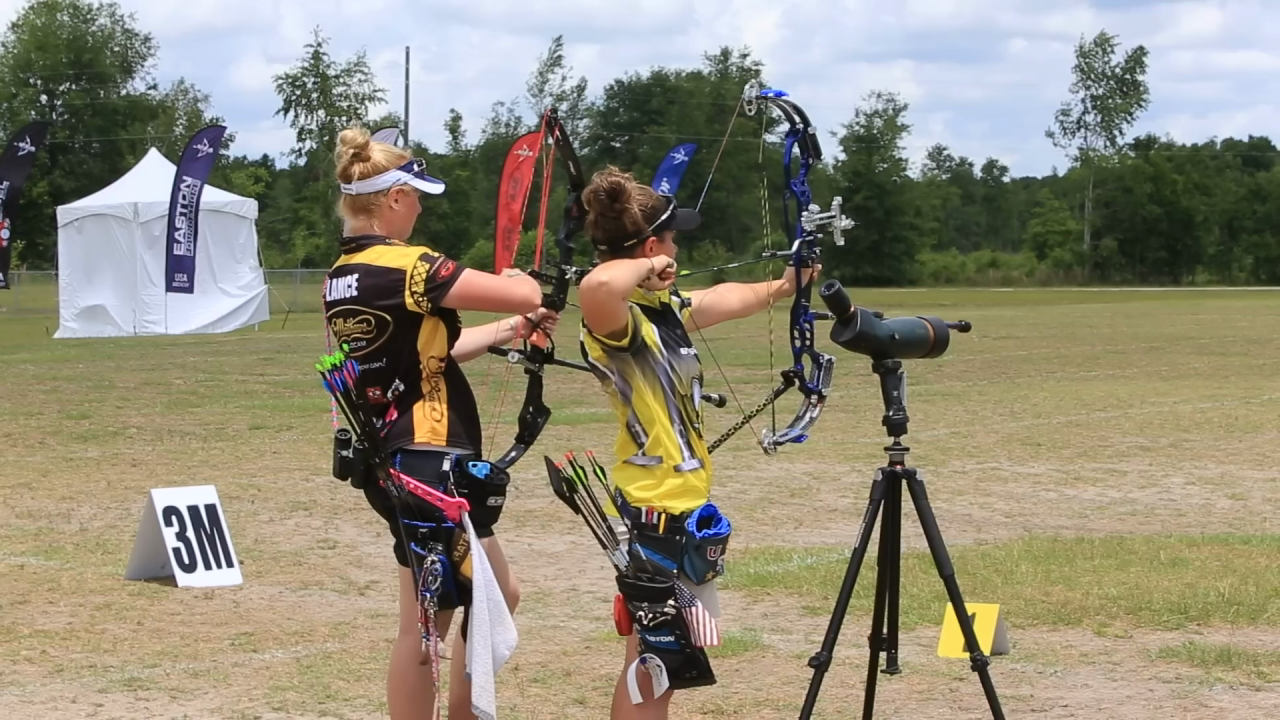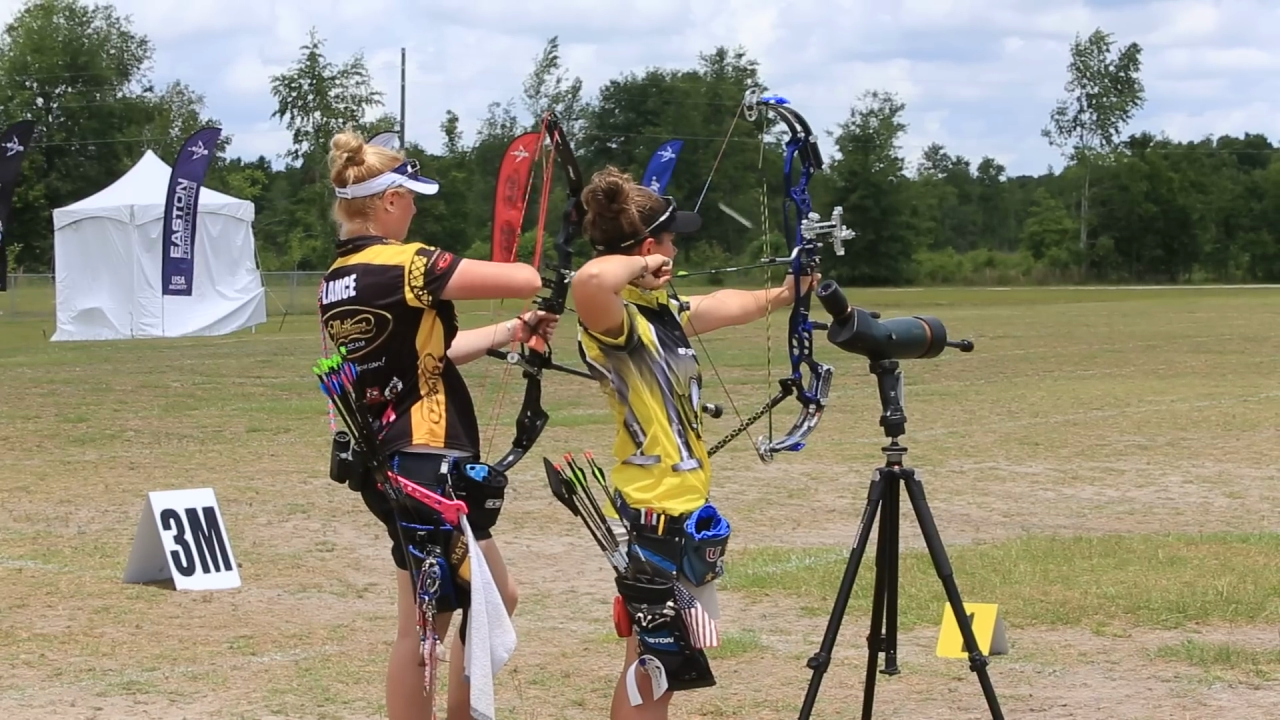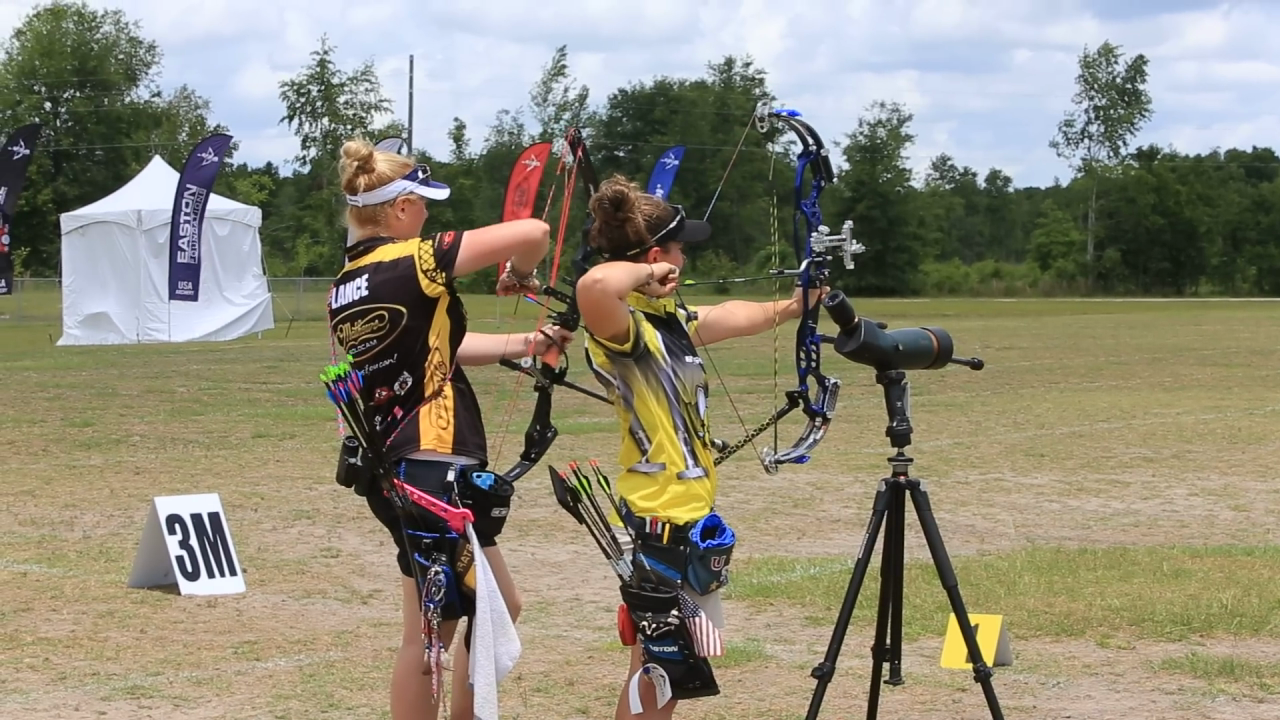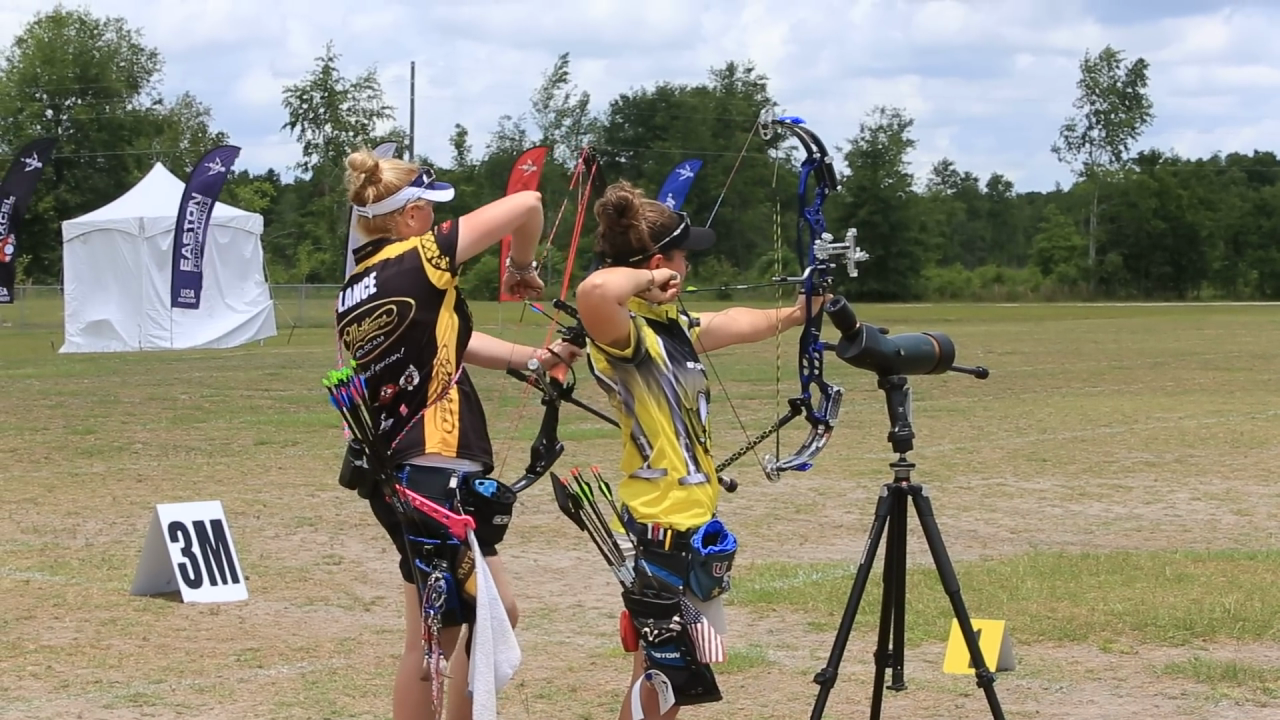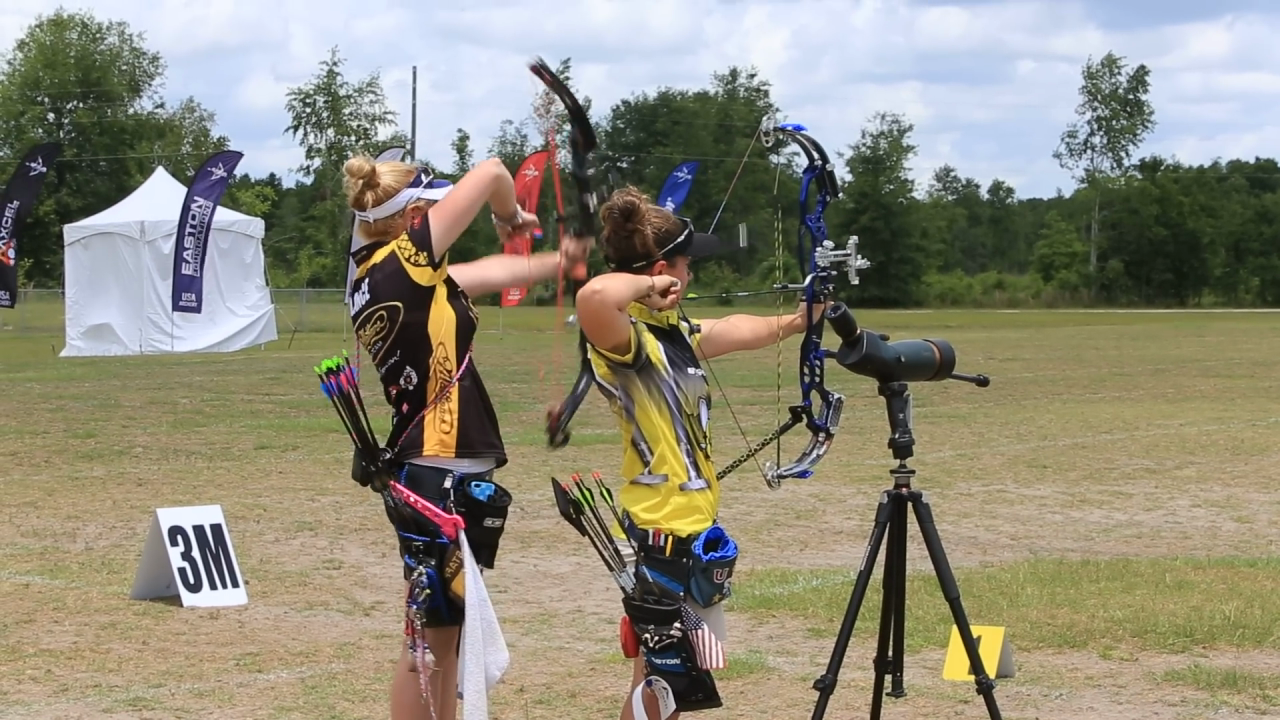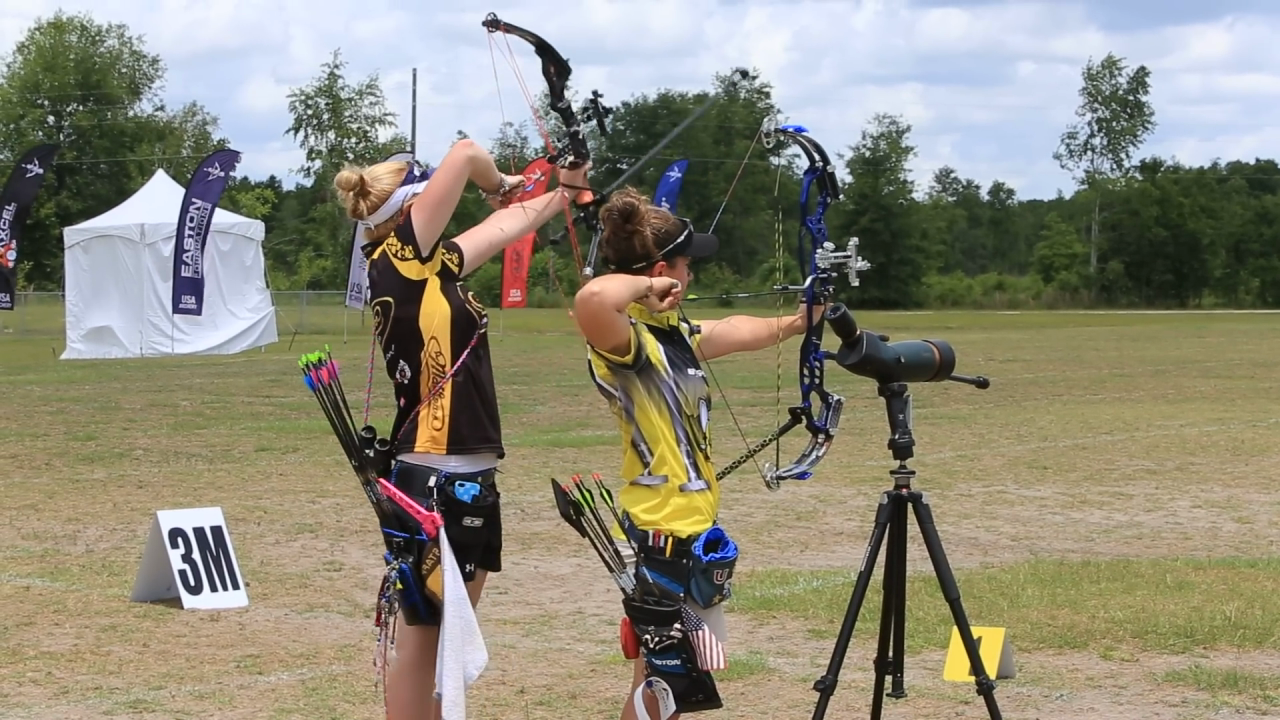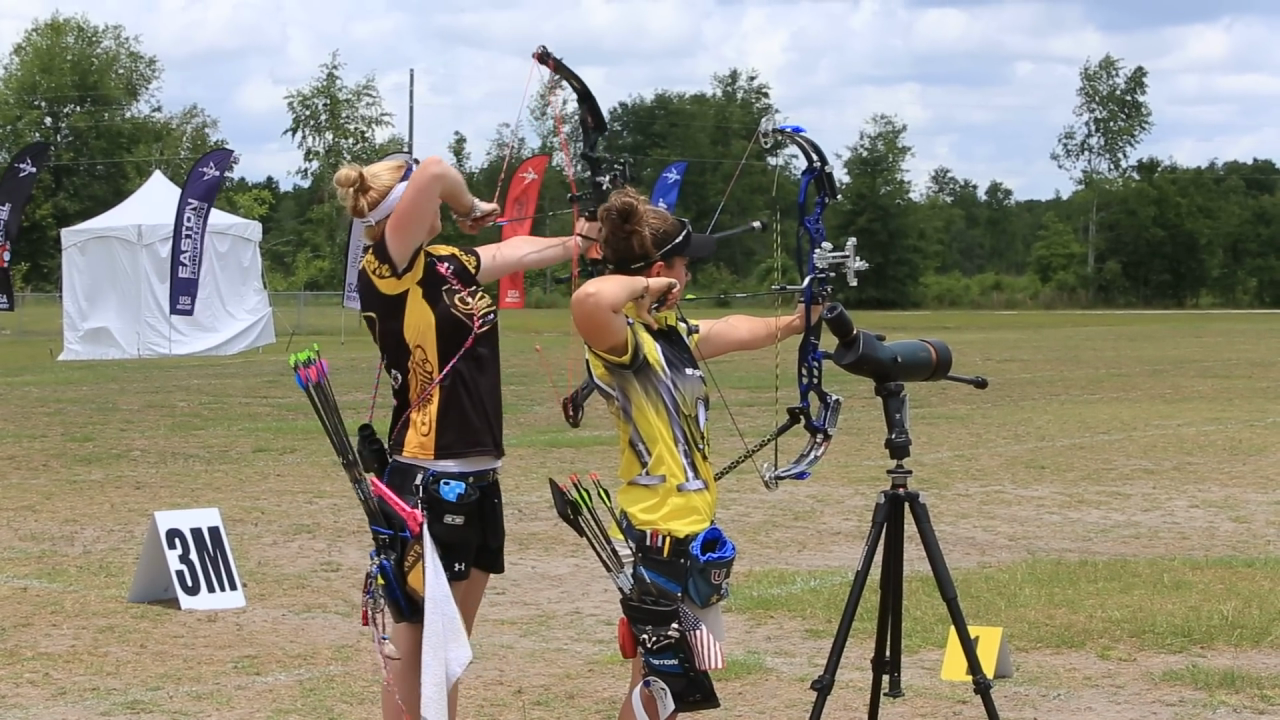
dt=0.5s
person 1, frame 1
left shoulder: (344, 276)
right shoulder: (404, 267)
right elbow: (527, 296)
left wrist: (510, 330)
right wrist: (515, 278)
left hip: (393, 461)
right hip: (427, 465)
left knee: (498, 594)
right knee: (425, 625)
person 1, frame 2
left shoulder: (338, 279)
right shoulder: (401, 266)
right elbow: (525, 280)
left wrist: (509, 332)
right wrist: (511, 272)
left hip: (388, 464)
right hip: (424, 466)
left knee: (495, 598)
right knee: (422, 627)
person 1, frame 3
left shoulder: (347, 285)
right shoulder: (409, 263)
right elbow: (533, 233)
left wrist: (525, 344)
right wrist: (519, 273)
left hip: (394, 470)
right hip: (432, 473)
left knee: (499, 606)
right knee: (429, 634)
person 1, frame 4
left shoulder: (357, 290)
right shoulder: (414, 263)
right elbow: (525, 204)
left wrist: (535, 356)
right wrist: (522, 266)
left hip: (401, 474)
right hip: (433, 477)
left knee: (496, 612)
right knee: (431, 640)
person 1, frame 5
left shoulder: (382, 280)
right shoulder: (400, 264)
left elbow: (481, 273)
right elbow: (489, 173)
left wrist: (557, 261)
right wrist: (513, 218)
left hip: (434, 475)
right hip: (439, 479)
left knee: (448, 636)
right knee: (427, 642)
person 1, frame 6
left shoulder: (430, 264)
right shoulder: (397, 260)
left elbow: (503, 228)
right elbow: (465, 154)
left wrist: (561, 195)
right wrist: (498, 184)
left hip: (468, 476)
right hip: (435, 481)
left knee: (450, 637)
right knee: (420, 640)
person 1, frame 7
left shoulder: (446, 263)
right shoulder: (386, 270)
left elbow: (513, 251)
right elbow: (433, 171)
left wrist: (575, 242)
right wrist: (470, 207)
left hip: (476, 478)
right hip: (429, 483)
right knee: (415, 643)
person 2, frame 1
left shoulder: (663, 306)
right shoulder: (616, 317)
left elbow: (723, 298)
right elbow: (597, 285)
left wrist: (781, 288)
right wrist: (646, 268)
left hip: (678, 511)
right hip: (656, 515)
left knee: (660, 660)
person 2, frame 2
left shoulder: (661, 308)
right shoulder: (614, 318)
left elbow: (721, 304)
right elbow: (589, 279)
left wrist: (780, 295)
right wrist: (639, 266)
left hip: (678, 511)
right hip: (654, 519)
left knee: (662, 664)
right knee: (651, 668)
person 2, frame 3
left shoulder: (669, 317)
right shoulder: (622, 326)
left elbow: (729, 316)
right elbow: (594, 285)
left wrist: (789, 307)
right wrist: (644, 273)
left hip: (685, 521)
right hip: (660, 527)
left knee: (666, 671)
person 2, frame 4
left shoulder: (671, 323)
right shoulder: (623, 332)
left elbow: (731, 323)
right elbow: (593, 290)
left wrist: (792, 314)
right wrist: (646, 280)
left hip: (688, 527)
right hip: (661, 533)
person 2, frame 5
left shoulder: (673, 330)
right shoulder: (625, 338)
left elbow: (734, 330)
right elbow: (593, 296)
left wrist: (792, 323)
right wrist: (646, 285)
left hip: (690, 533)
right hip: (661, 538)
person 2, frame 6
left shoulder: (672, 331)
right shoulder: (626, 339)
left elbow: (734, 331)
right elbow: (591, 297)
left wrist: (792, 324)
right wrist: (644, 287)
left hip: (690, 533)
right hip: (661, 539)
person 2, frame 7
left shoulder: (671, 331)
right shoulder: (624, 339)
left elbow: (733, 330)
right elbow: (588, 299)
left wrist: (790, 324)
right wrist: (640, 286)
left hip: (689, 533)
right hip: (658, 539)
